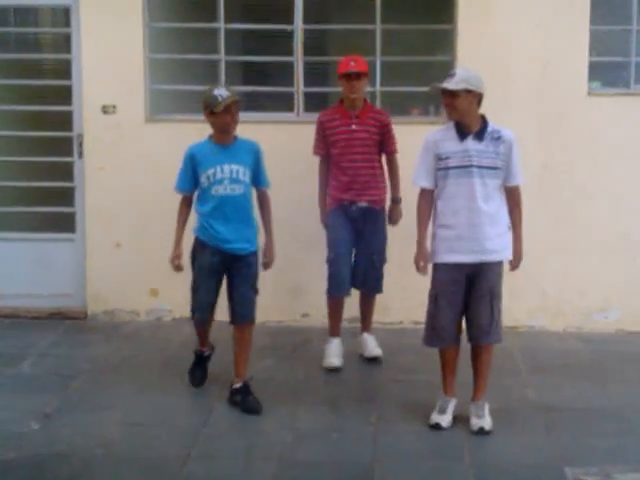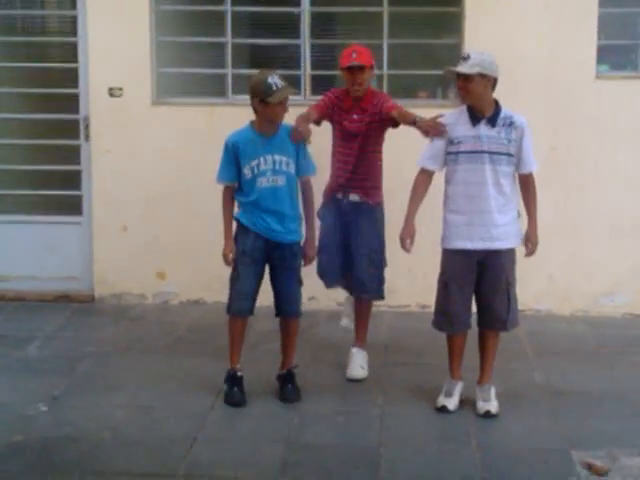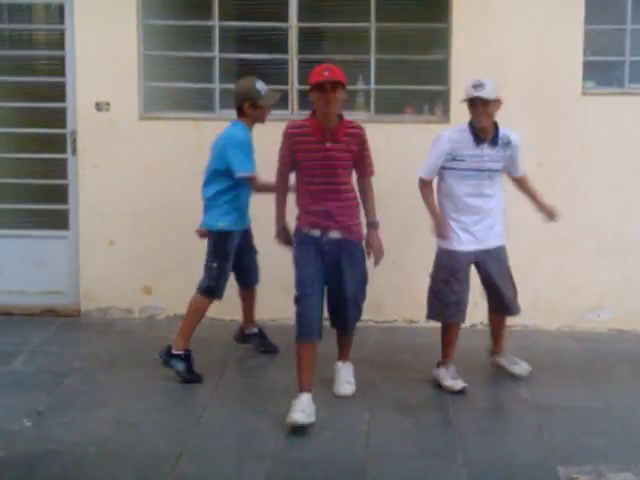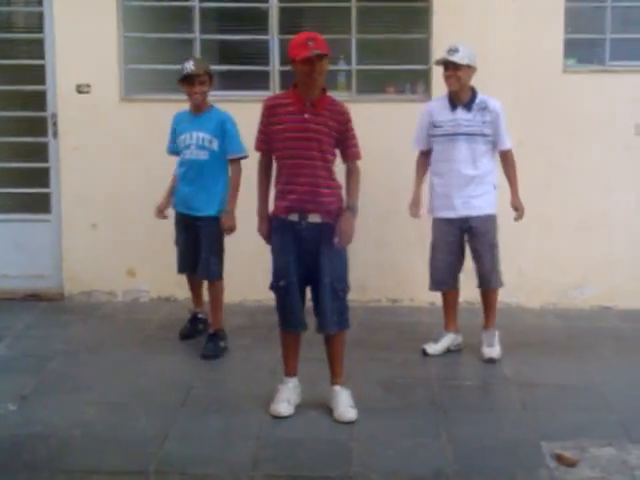
dt=1s
person 1, frame 1
left shoulder: (380, 119)
right shoulder: (326, 119)
left elbow: (391, 160)
right elbow: (324, 163)
left wrist: (396, 200)
right wrist: (321, 204)
left hip: (372, 206)
right hip: (339, 207)
left knee: (370, 271)
right knee: (338, 272)
left ankle: (366, 334)
right ankle: (334, 339)
person 1, frame 2
left shoulder: (380, 102)
right shoulder: (333, 99)
left elbow: (399, 113)
right elbow: (309, 115)
left wrist: (420, 122)
right wrist: (301, 124)
left hip: (367, 201)
right hip: (335, 198)
left knee: (366, 272)
right knee: (330, 267)
left ankle: (359, 348)
right ankle: (355, 293)
person 1, frame 3
left shoulder: (356, 133)
right shoulder: (294, 132)
left elbow: (364, 182)
right elbow: (283, 178)
left wrist: (373, 227)
right wrist: (280, 222)
left hip: (347, 235)
right hip: (309, 237)
left knee: (348, 306)
right knee: (308, 314)
left ankle: (343, 362)
right ankle: (304, 397)
person 1, frame 4
left shoulder: (339, 112)
right shoulder: (273, 107)
left elbow: (352, 167)
right elbow: (265, 162)
left wrist: (349, 212)
right wrist: (262, 211)
left hip: (328, 220)
right hip: (287, 221)
left knee: (333, 303)
right knee: (288, 302)
left ankle: (339, 387)
right ankle: (289, 383)
person 2, frame 1
left shoulder: (503, 140)
right shoulder: (435, 141)
left elbow: (512, 191)
right elbow: (426, 194)
left wrist: (517, 237)
right wrist: (420, 242)
left hip: (490, 250)
right hip: (448, 250)
left knee: (484, 328)
right knee: (445, 325)
left ankle: (479, 401)
right ankle: (448, 397)
person 2, frame 2
left shoulder: (516, 125)
right shoulder: (447, 124)
left elbow: (526, 177)
right elbow: (426, 172)
left wrist: (533, 223)
right wrist: (410, 219)
left hip: (500, 237)
right hip: (458, 236)
left knee: (494, 313)
right knee: (454, 310)
left ankle: (485, 384)
right ankle: (454, 381)
person 2, frame 3
left shoulder: (509, 142)
right shoulder: (448, 139)
left elbow: (518, 175)
right elbow: (425, 179)
left wrist: (540, 202)
right wrist: (436, 215)
left hip: (491, 236)
right hip: (455, 238)
left knee: (504, 297)
right knee: (450, 304)
left ankle: (499, 353)
right ankle: (445, 366)
person 2, frame 4
left shoulder: (492, 108)
right shoulder: (431, 110)
left elbow: (505, 152)
right elbow: (424, 153)
left wrist: (515, 193)
right wrist: (417, 190)
left hip: (481, 205)
right hip: (444, 205)
left knee: (487, 270)
right knee: (445, 271)
left ankle: (490, 332)
right ankle: (451, 333)
person 3, frame 1
left shoulder: (251, 149)
right shoulder: (196, 153)
left elbow: (262, 196)
right elbow: (187, 200)
left wrist: (269, 241)
right wrist: (177, 245)
left hip: (245, 246)
right hip: (209, 245)
left knee: (244, 316)
right knee: (203, 311)
left ankle: (239, 384)
right ankle: (203, 351)
person 3, frame 2
left shoulder: (294, 138)
right shoulder: (237, 142)
left elbow: (305, 187)
right elbow: (229, 190)
left wrist: (310, 236)
right wrist: (228, 239)
left hip: (287, 236)
right hip: (250, 233)
left knee: (290, 308)
right knee: (240, 303)
left ankle: (287, 372)
right ankle: (235, 375)
person 3, frame 3
left shoulder: (237, 134)
right shoulder: (236, 139)
left elbow: (218, 178)
right elbow: (252, 184)
left wrist: (206, 218)
left hip: (238, 221)
right hip: (225, 223)
left knee: (249, 277)
right knee: (211, 286)
left ankle: (249, 329)
right ankle: (177, 351)
person 3, frame 4
left shoulder: (222, 120)
right shoulder: (178, 120)
left elbow: (235, 166)
left wrist: (230, 210)
right wrist: (167, 197)
left hip: (211, 210)
right hip: (183, 208)
left knee: (212, 270)
right knee: (189, 266)
left ankle: (217, 331)
right ankle: (199, 314)
